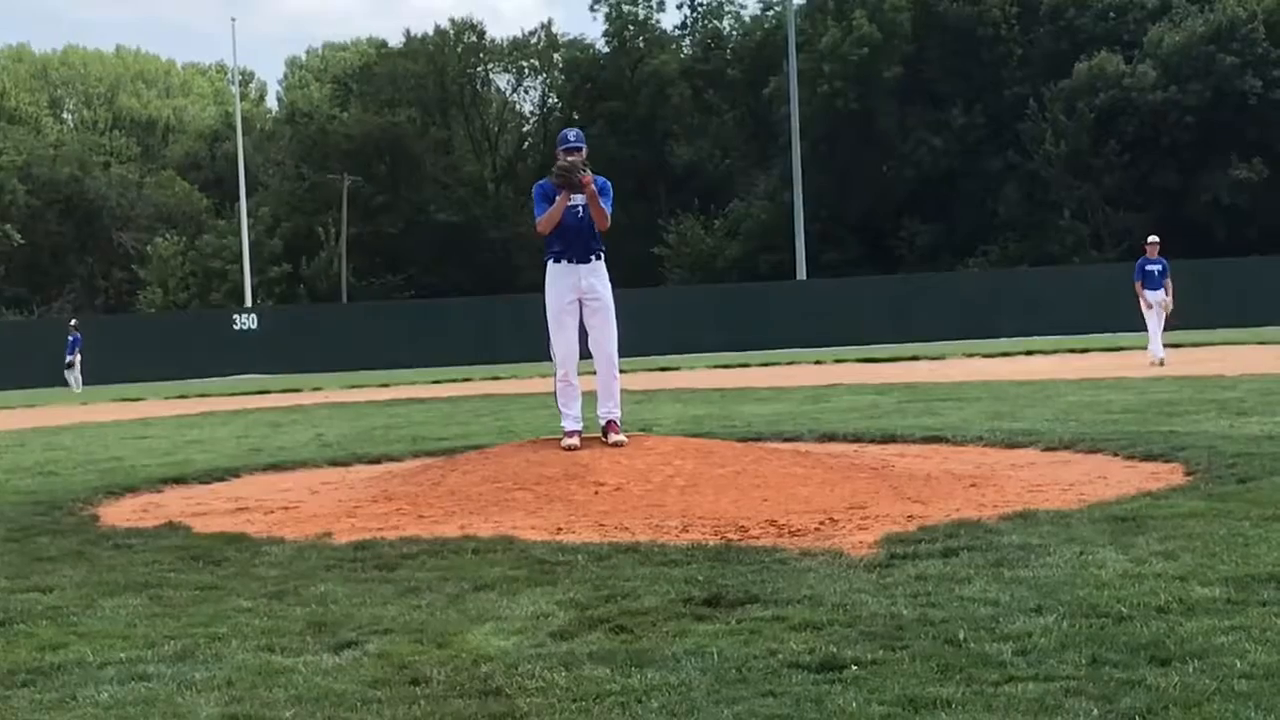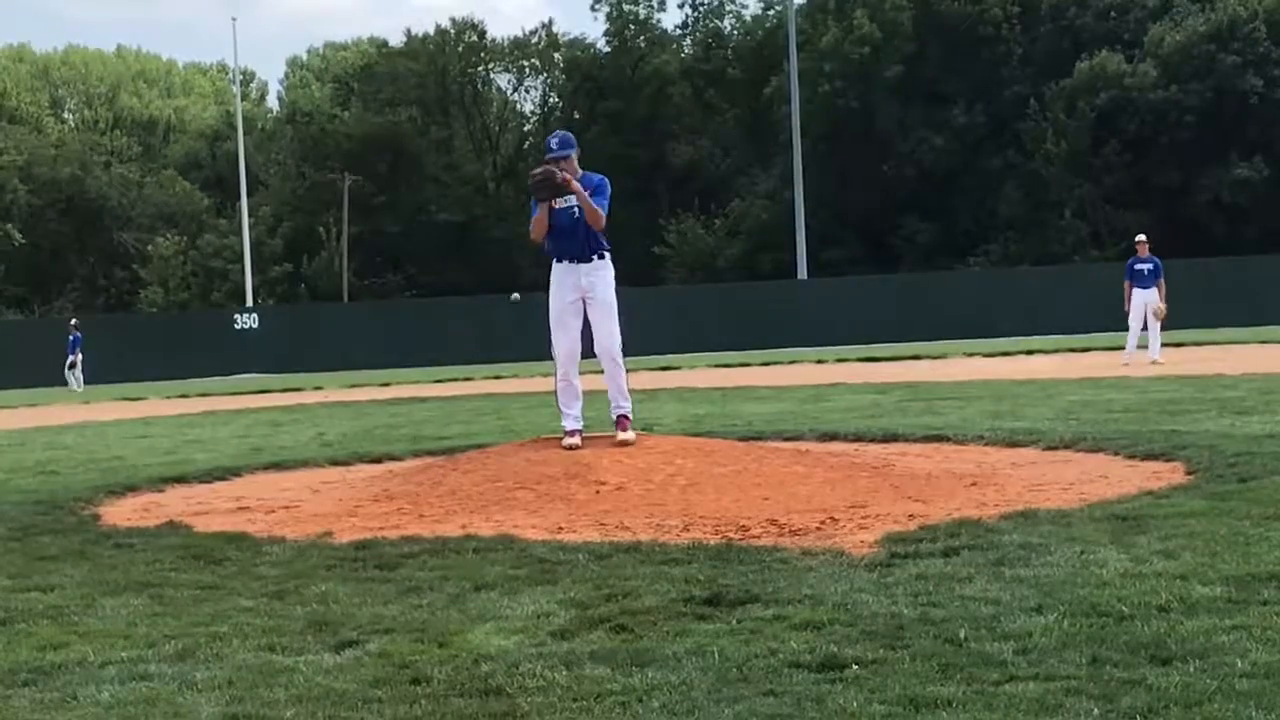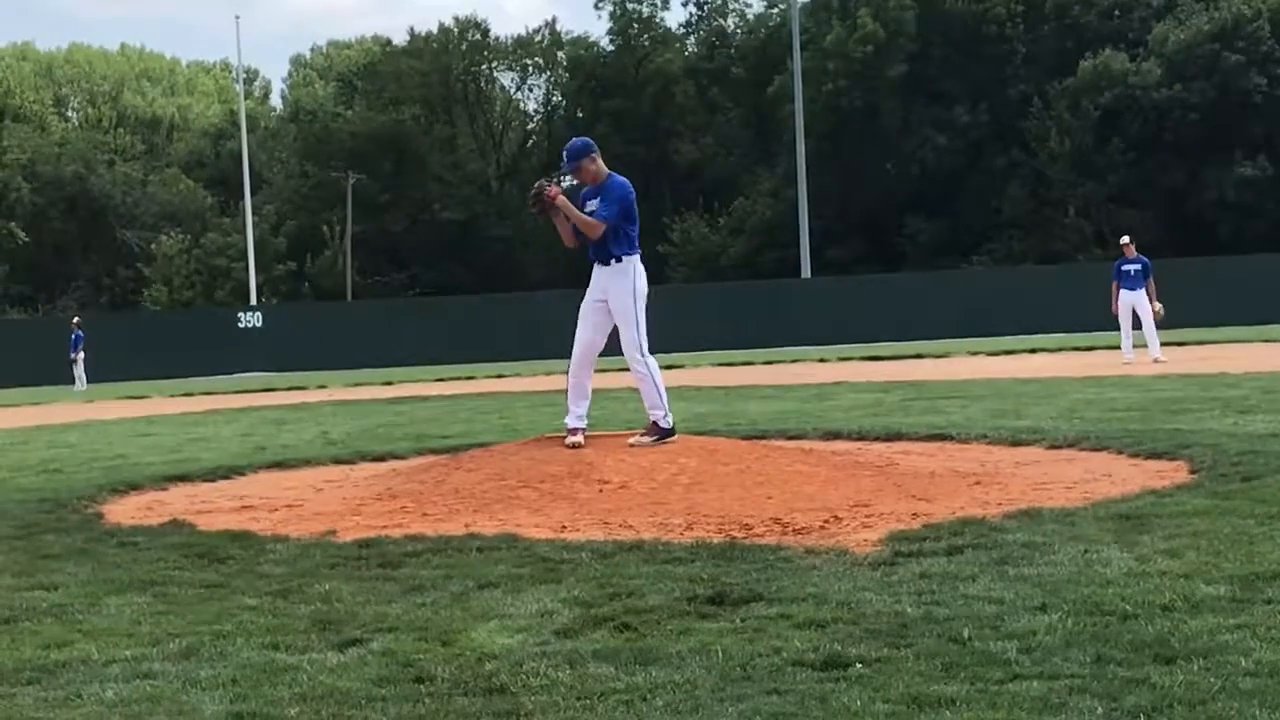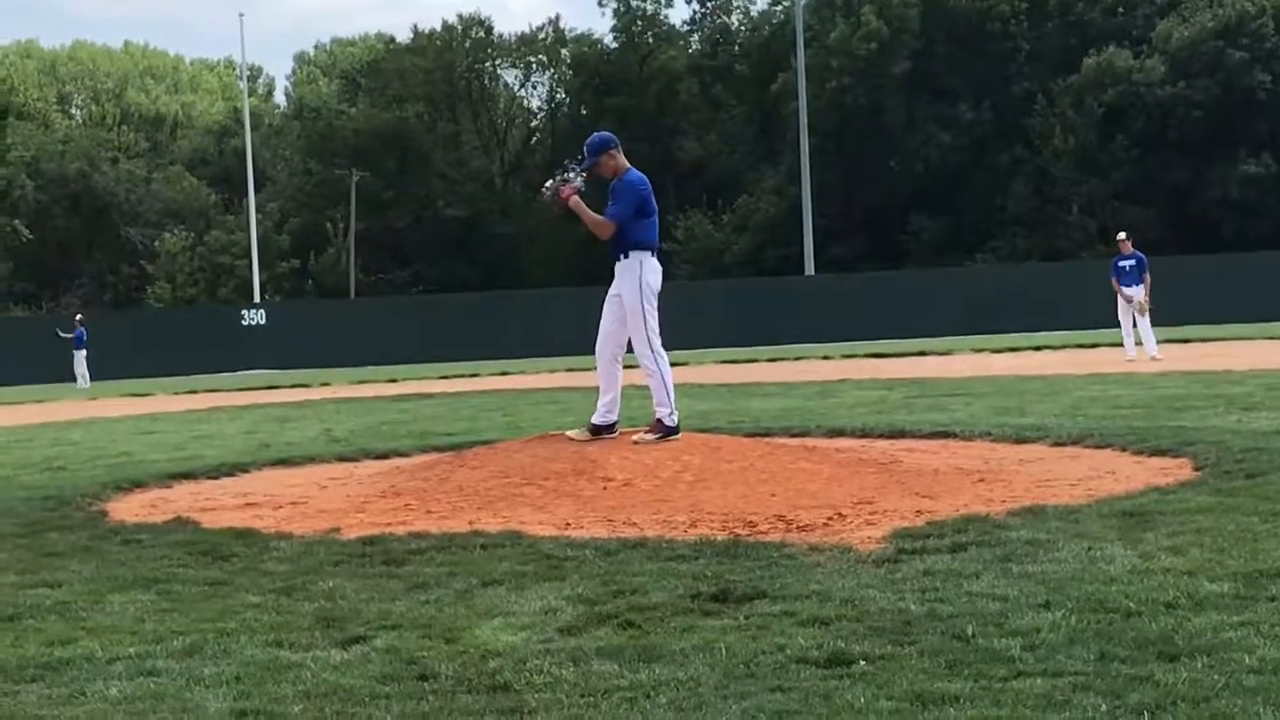
dt=0.4s
person 1, frame 1
left shoulder: (601, 184)
right shoulder: (544, 188)
left elbow: (604, 224)
right elbow: (542, 227)
left wrist: (590, 192)
right wrist: (565, 194)
left hip: (594, 270)
right hip: (559, 273)
left knee: (606, 350)
right knee: (564, 355)
left ankle: (610, 420)
right ankle: (571, 425)
person 1, frame 2
left shoulder: (597, 183)
left elbow: (599, 222)
right elbow: (536, 235)
left wrist: (578, 191)
right wrist: (545, 200)
left hip: (597, 269)
right hip: (562, 273)
left knee: (609, 346)
right knee: (564, 354)
left ankle: (622, 415)
right ankle: (572, 425)
person 1, frame 3
left shoulder: (619, 187)
right shoulder: (586, 195)
left elbow: (595, 230)
right elbow: (572, 241)
left wrist: (564, 203)
right wrist: (554, 209)
left hip: (624, 272)
right hip: (599, 275)
left knee: (635, 351)
right knee: (581, 352)
left ankle: (663, 422)
right ankle: (576, 423)
person 1, frame 4
left shoulder: (633, 182)
right shoulder: (619, 184)
left elbow: (606, 230)
right elbow: (605, 229)
left wrist: (574, 202)
right wrist: (575, 203)
left hip: (639, 268)
right hip: (624, 270)
left knee: (647, 346)
right knee: (607, 349)
left ankle: (667, 420)
right ankle: (605, 420)
